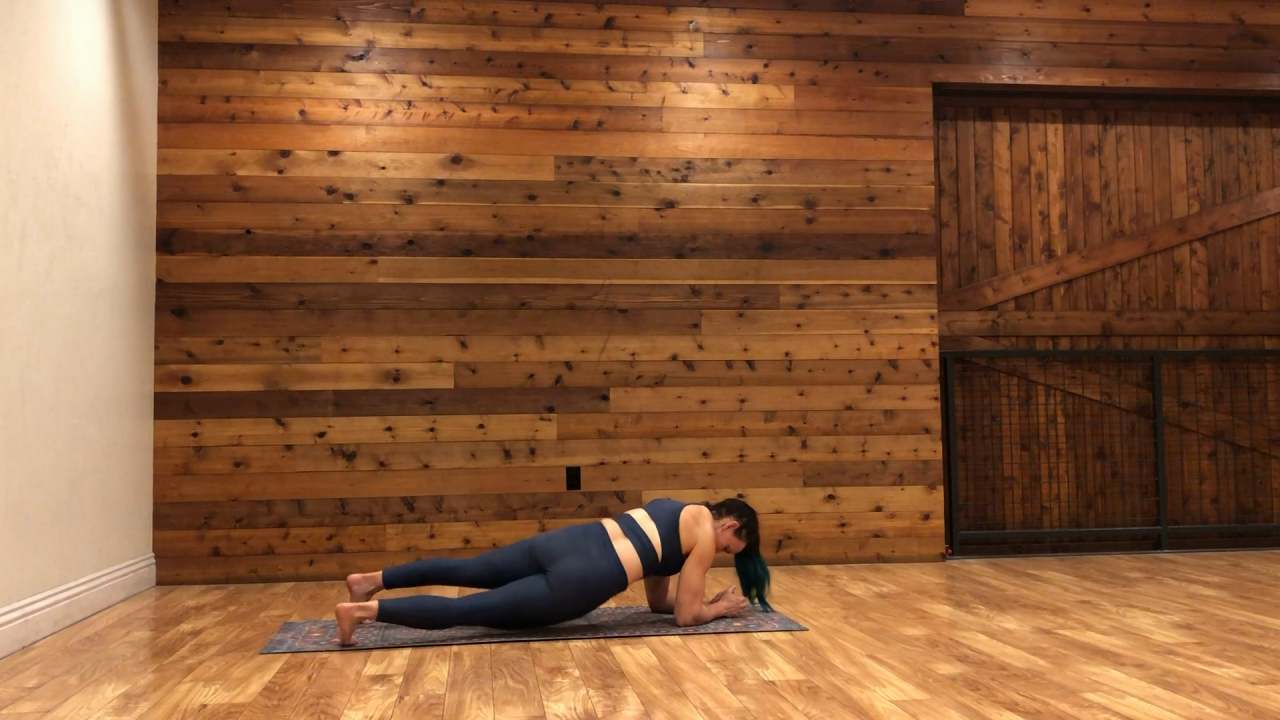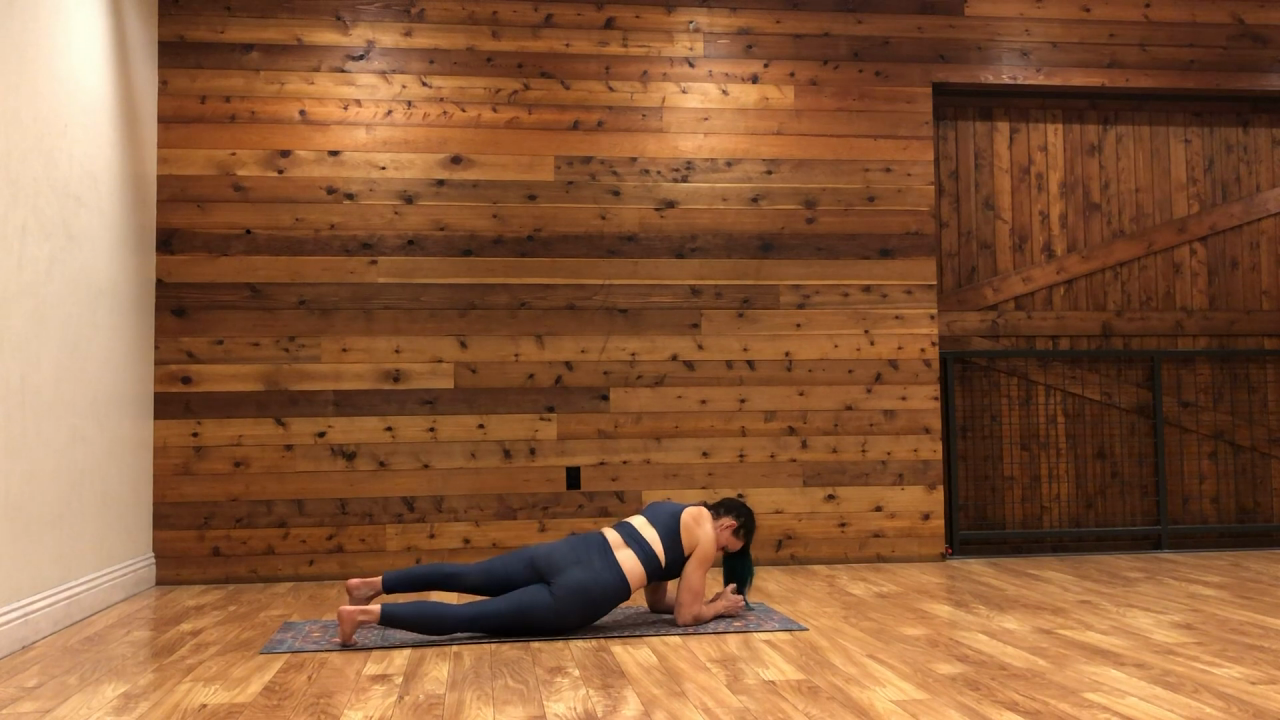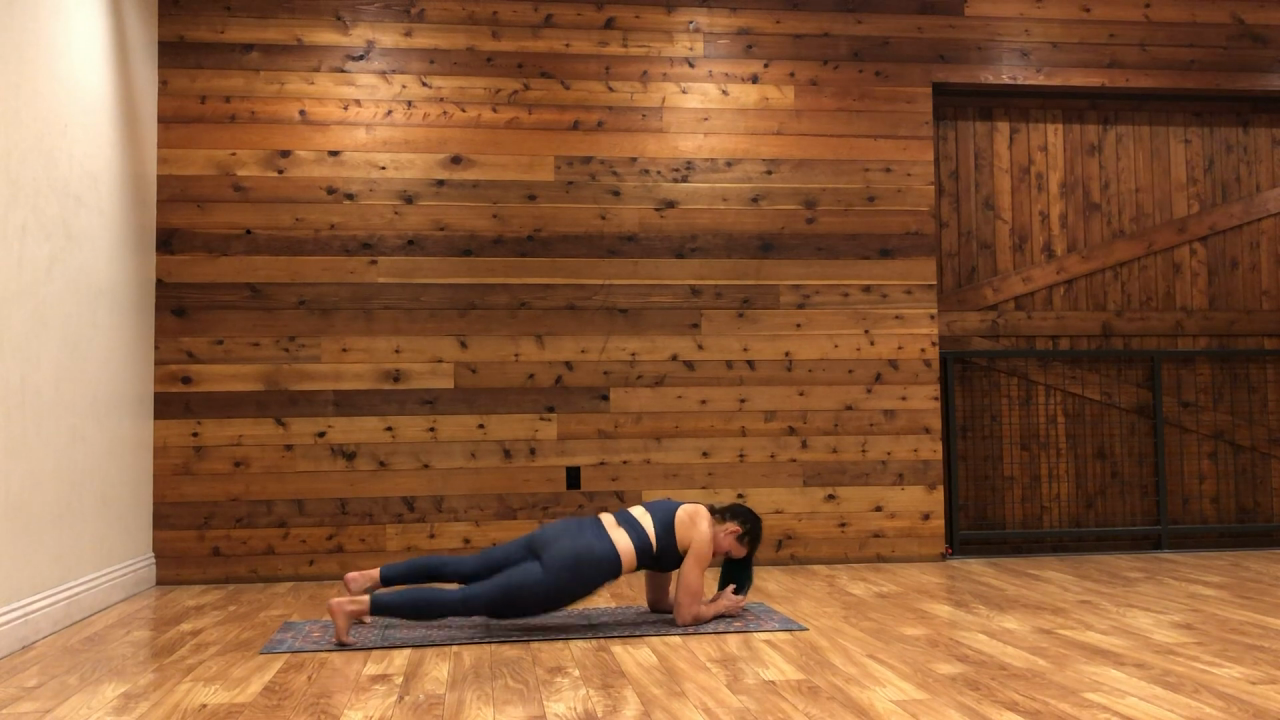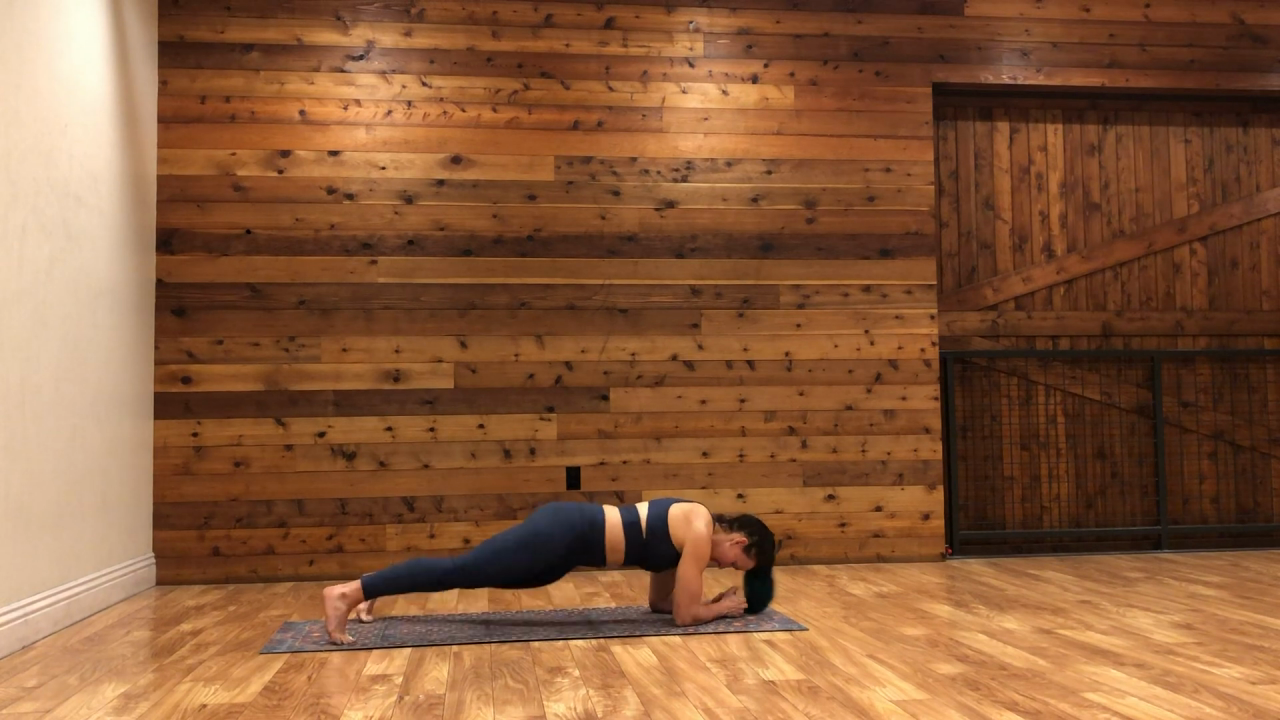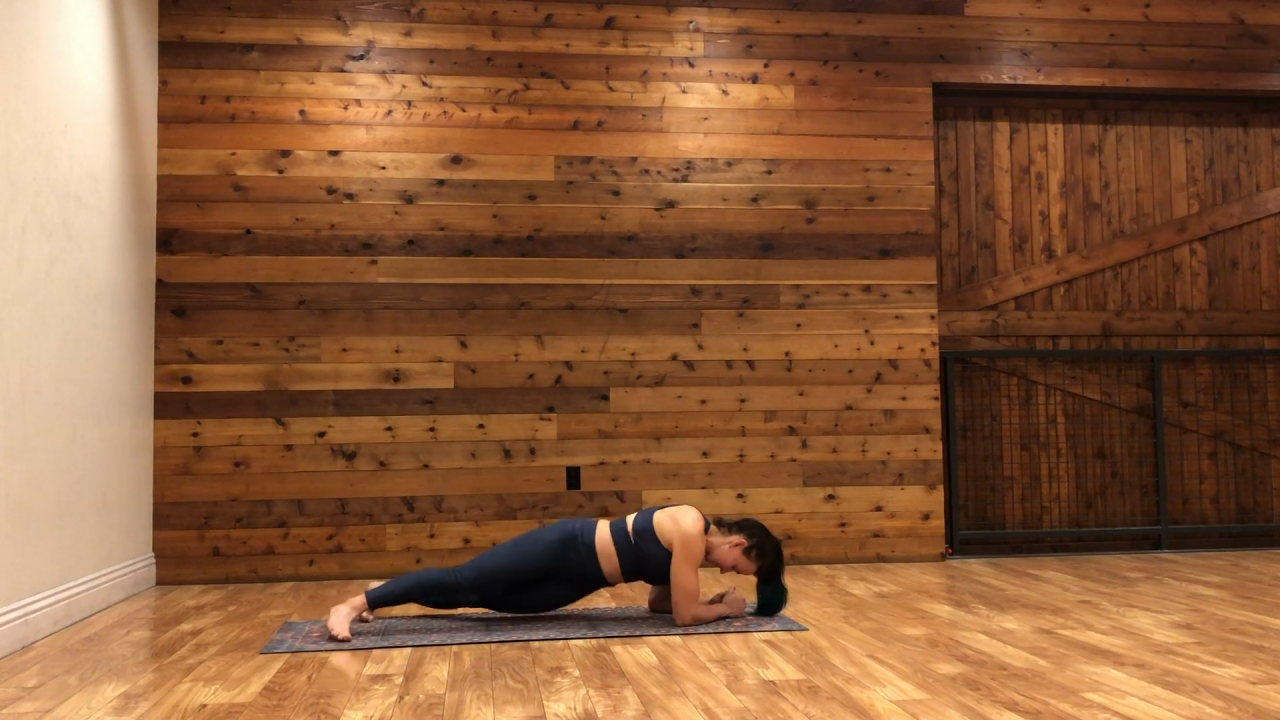
dt=0.2s
person 1, frame 1
left shoulder: (678, 515)
right shoulder: (704, 531)
left elbow: (659, 600)
right elbow: (686, 614)
left wrist: (706, 600)
right wrist: (721, 607)
left hip: (565, 541)
right hip: (579, 580)
left knee: (465, 571)
right knee: (467, 610)
left ankle: (370, 580)
right ankle: (365, 609)
person 1, frame 2
left shoulder: (672, 513)
right shoulder: (704, 531)
left elbow: (656, 598)
right elbow: (685, 615)
left wrist: (704, 600)
right wrist: (720, 607)
left hip: (566, 552)
right hip: (582, 591)
left knee: (466, 577)
right knee: (467, 617)
left ankle: (369, 584)
right ankle: (365, 614)
person 1, frame 3
left shoulder: (680, 515)
right shoulder: (702, 532)
left elbow: (659, 601)
right elbow: (685, 615)
left wrist: (701, 599)
right wrist: (720, 607)
left hip: (564, 534)
right hip: (577, 565)
left knee: (463, 569)
right knee: (465, 598)
left ankle: (368, 578)
right ankle: (354, 605)
person 1, frame 4
left shoulder: (686, 525)
right shoulder: (700, 533)
left elbow: (660, 602)
right elbow: (684, 615)
left wrist: (708, 601)
right wrist: (722, 607)
left hip: (568, 523)
right hip: (566, 530)
left knee: (468, 568)
right knee: (460, 570)
left ankle: (370, 583)
right ankle: (346, 592)
person 1, frame 5
left shoulder: (691, 536)
right shoulder: (689, 532)
left elbow: (660, 602)
right elbow: (684, 615)
left wrist: (710, 601)
right wrist: (724, 609)
left hip: (578, 575)
right hip: (564, 547)
left knee: (479, 598)
right knee: (462, 581)
left ankle: (381, 595)
right ankle: (358, 601)
